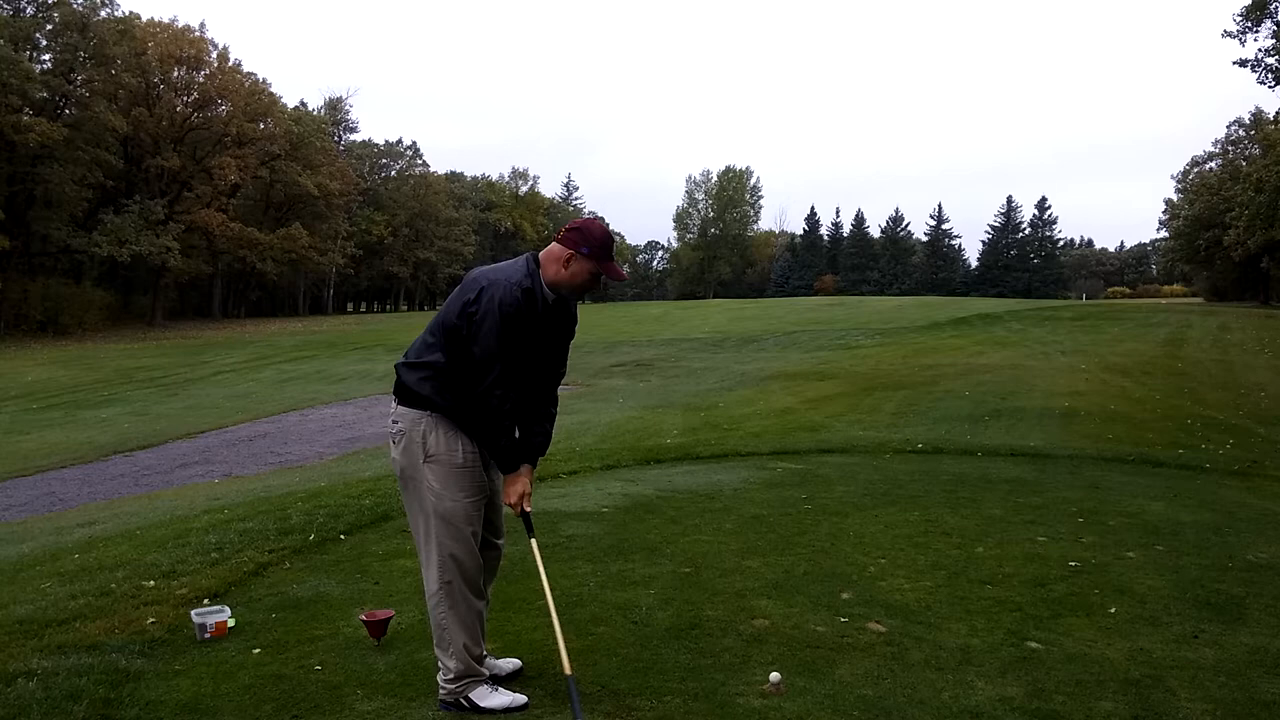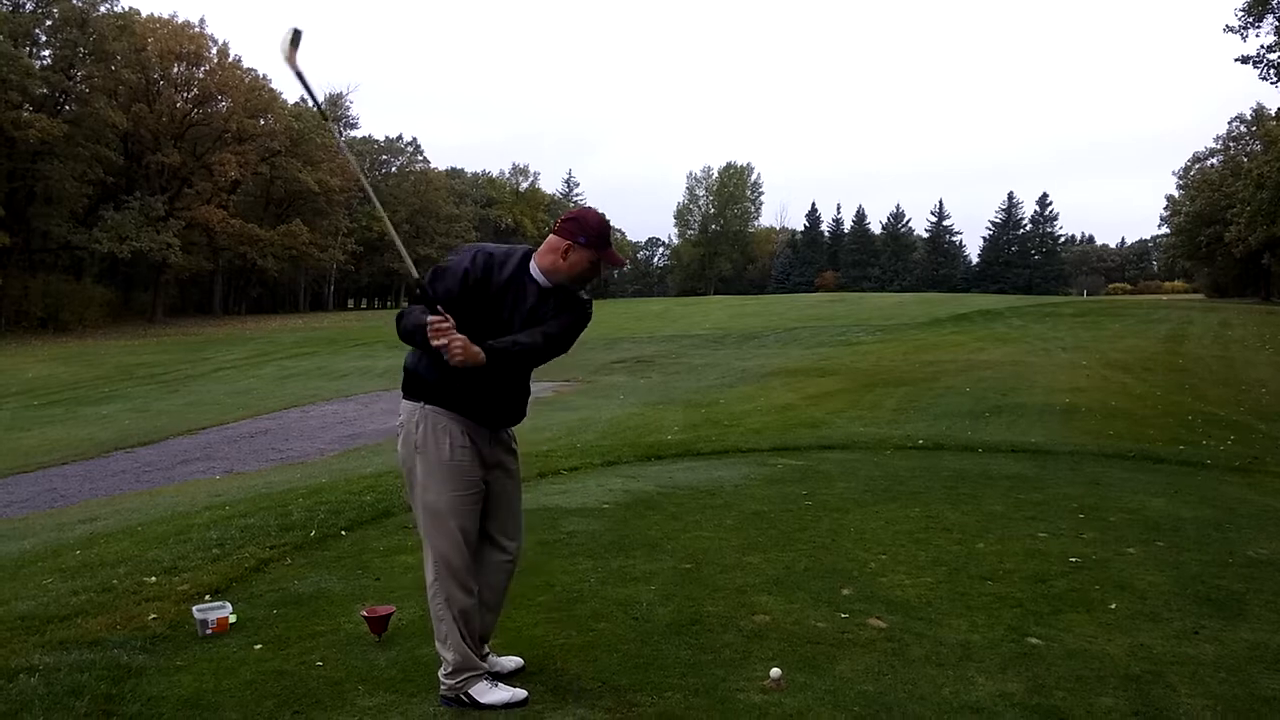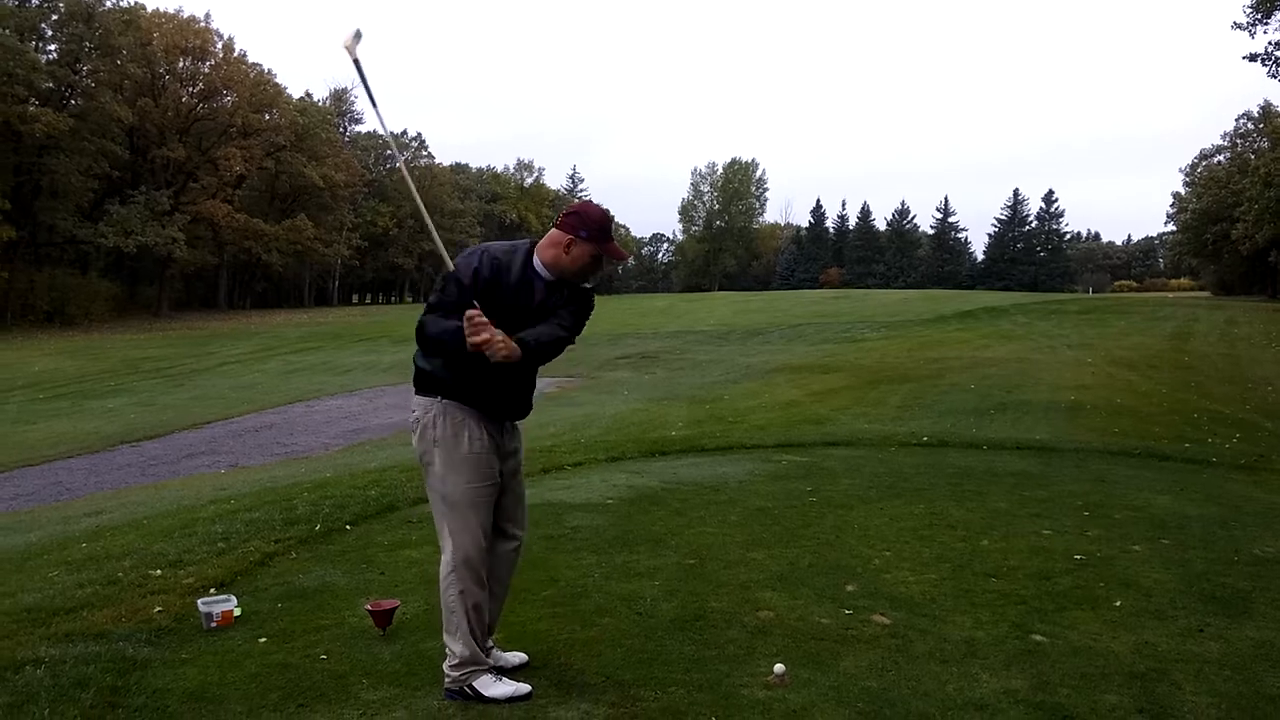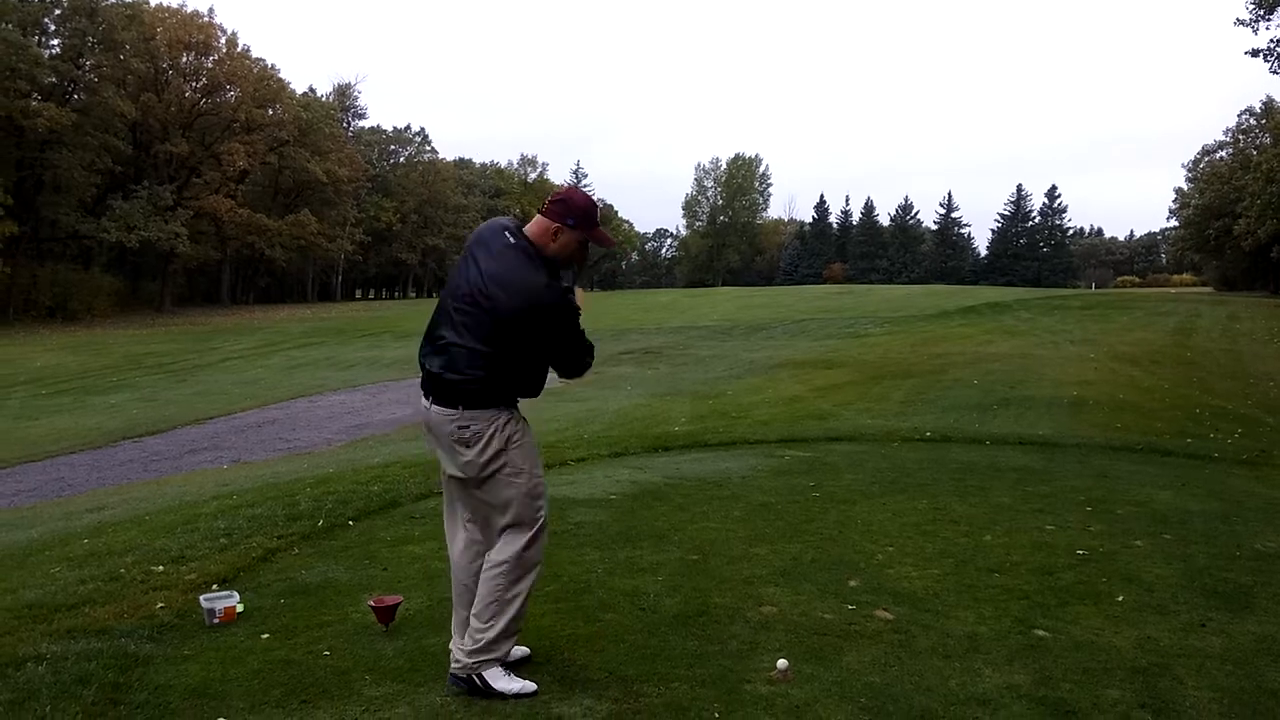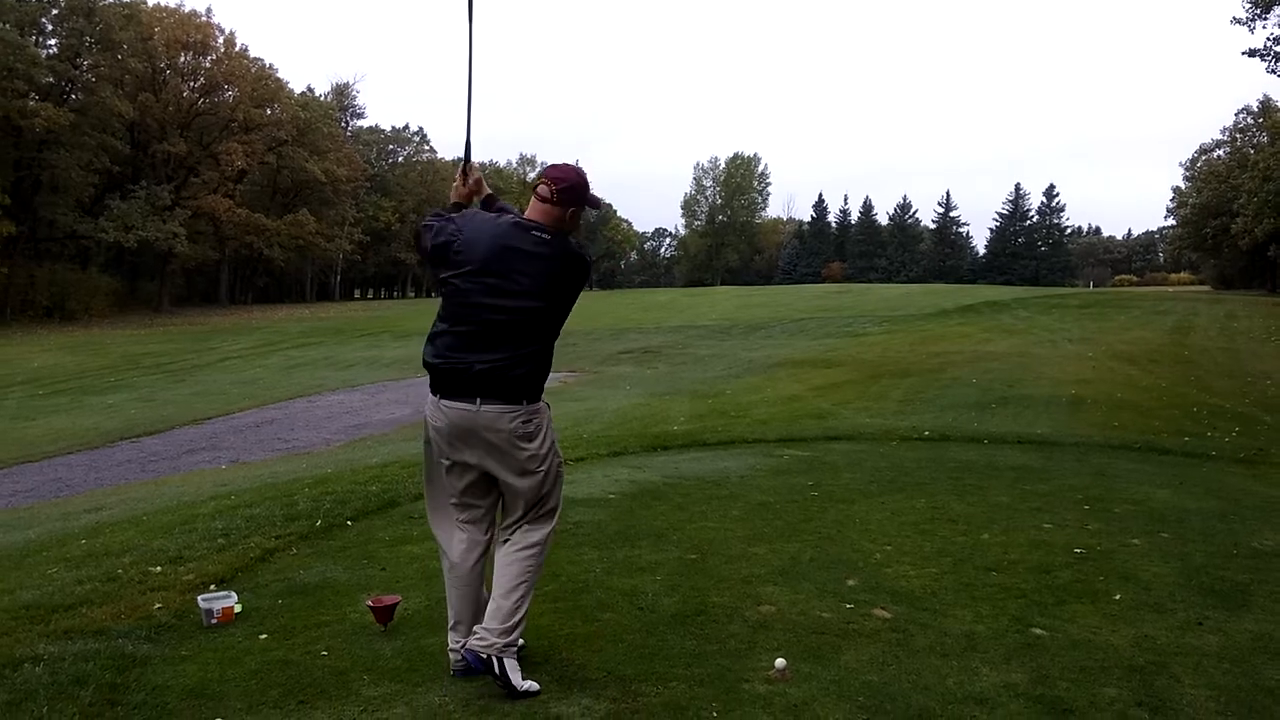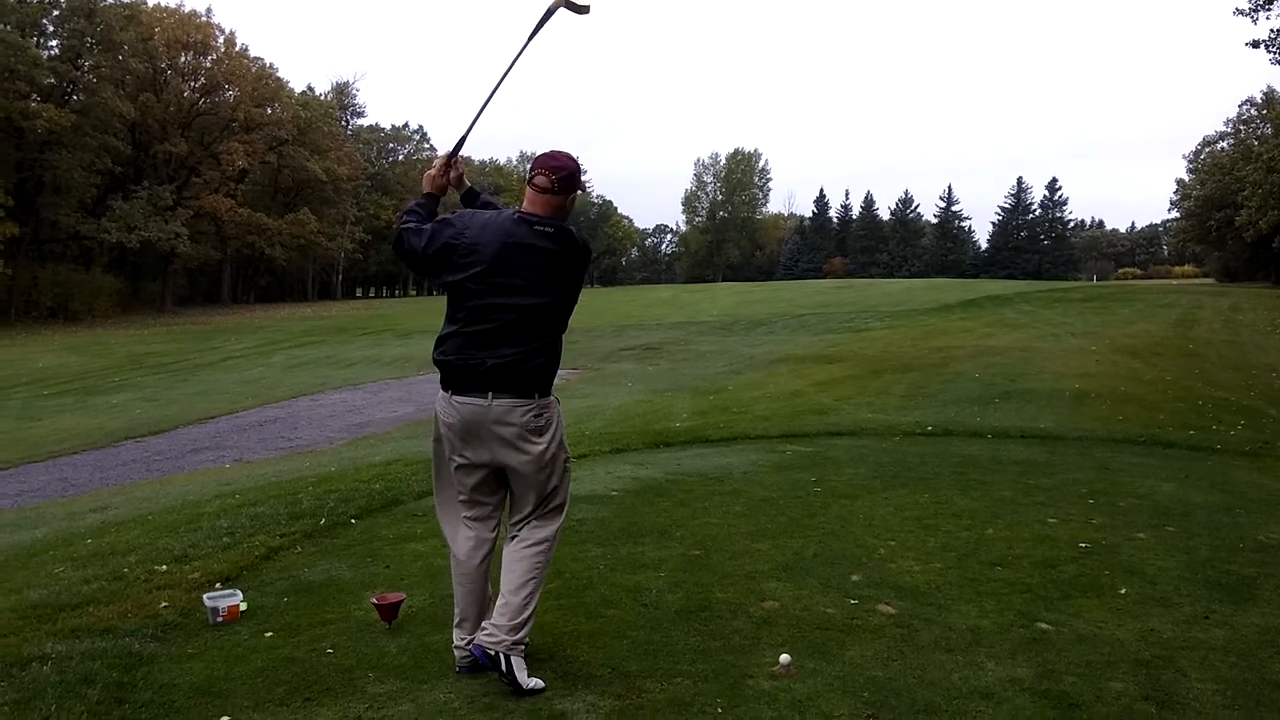
dt=0.3s
person 1, frame 1
left shoulder: (561, 312)
right shoulder: (505, 290)
left elbow: (542, 390)
right elbow: (489, 385)
left wrist: (527, 462)
right wrist: (509, 467)
left hip: (473, 427)
right hip: (430, 422)
left knee: (485, 546)
right knee: (454, 555)
left ankle: (469, 655)
right ankle: (459, 683)
person 1, frame 2
left shoulder: (573, 307)
right shoulder: (482, 264)
left elbow: (532, 348)
right elbow: (410, 317)
left wrist: (480, 354)
right wrist: (431, 326)
left hip: (489, 423)
right hip: (437, 416)
left knee: (499, 546)
right knee: (453, 551)
left ankle: (472, 652)
right ankle: (460, 678)
person 1, frame 3
left shoulder: (576, 296)
right shoulder: (486, 263)
left elbow: (550, 340)
right elbow: (428, 331)
left wrist: (513, 346)
right wrist: (470, 335)
left hip: (497, 416)
right hip: (451, 413)
left knee: (505, 540)
right knee: (466, 542)
left ankle: (475, 647)
right ankle: (464, 671)
person 1, frame 4
left shoulder: (493, 233)
right shoulder: (544, 297)
right elbow: (575, 361)
left wrist: (567, 308)
right wrist: (572, 319)
left hip: (449, 405)
right hip: (483, 415)
left knee: (473, 527)
right knee: (519, 528)
left ankle: (475, 642)
right ankle: (476, 661)
person 1, frame 5
left shoulder: (468, 230)
right shoulder: (572, 263)
left elbow: (427, 242)
left wrist: (460, 203)
right wrist: (489, 200)
left hip: (447, 403)
right hip: (513, 412)
left knee: (463, 527)
right knee: (530, 525)
left ankle: (464, 646)
right ankle: (496, 641)
person 1, frame 6
left shoulder: (468, 230)
right shoulder: (574, 252)
left elbow: (408, 245)
left wrist: (430, 194)
right wrist: (469, 193)
left hip: (458, 401)
right hip: (525, 407)
left knee: (469, 523)
right knee: (536, 524)
left ankle: (469, 643)
right ankle: (501, 639)
